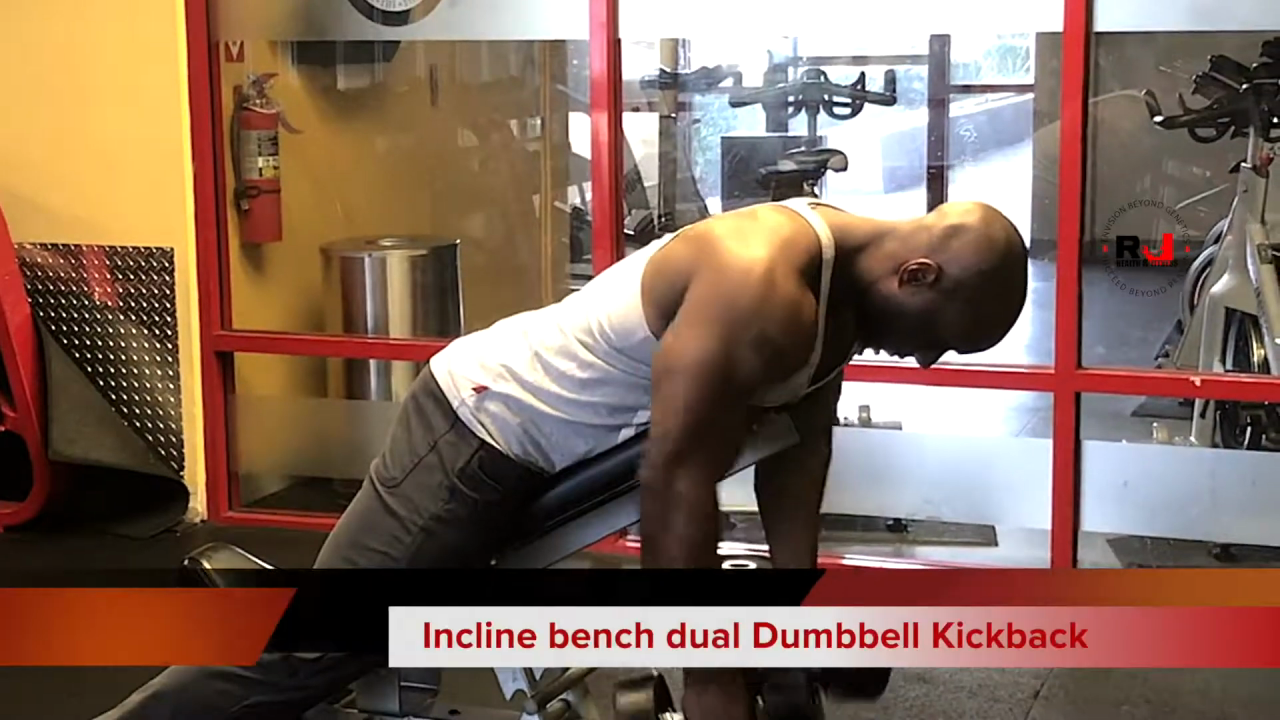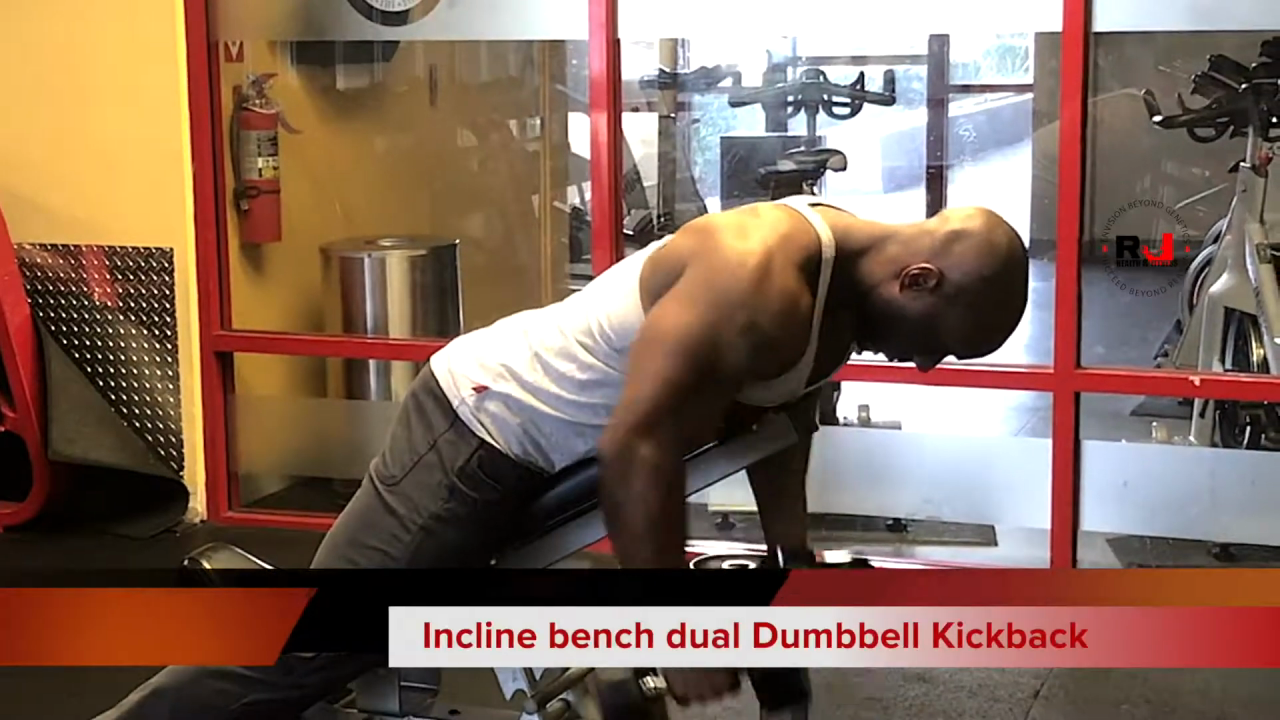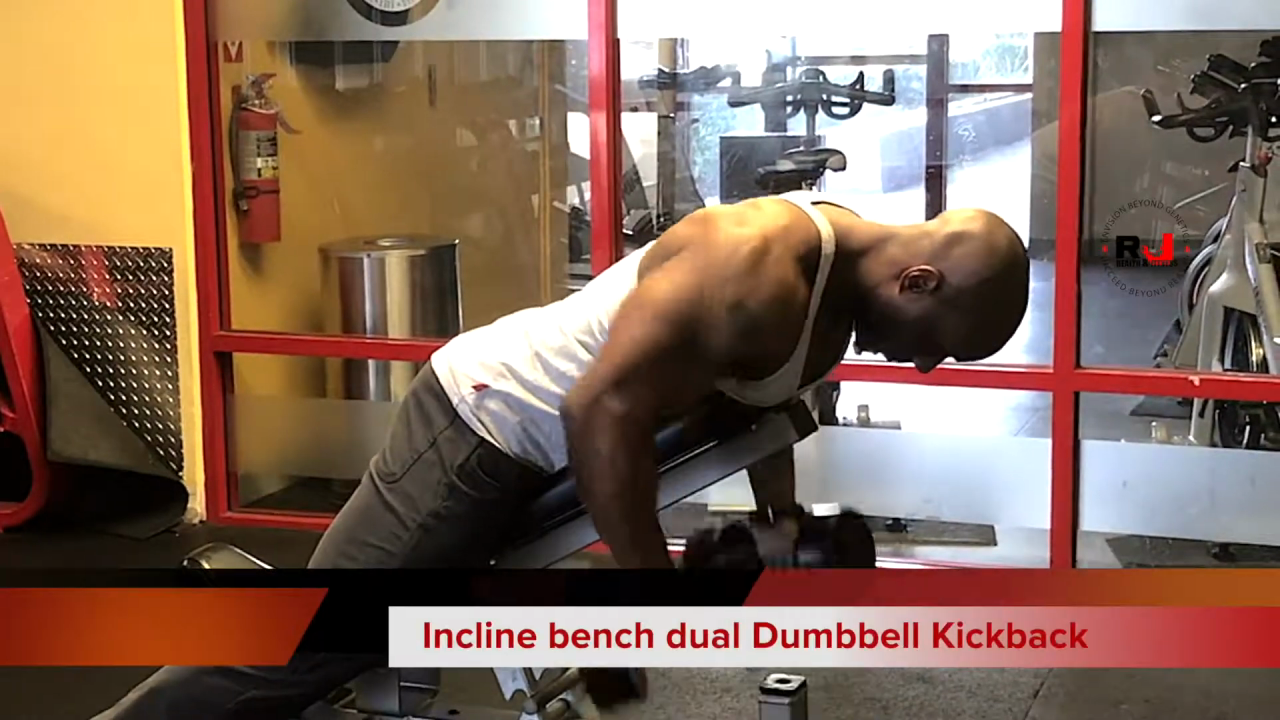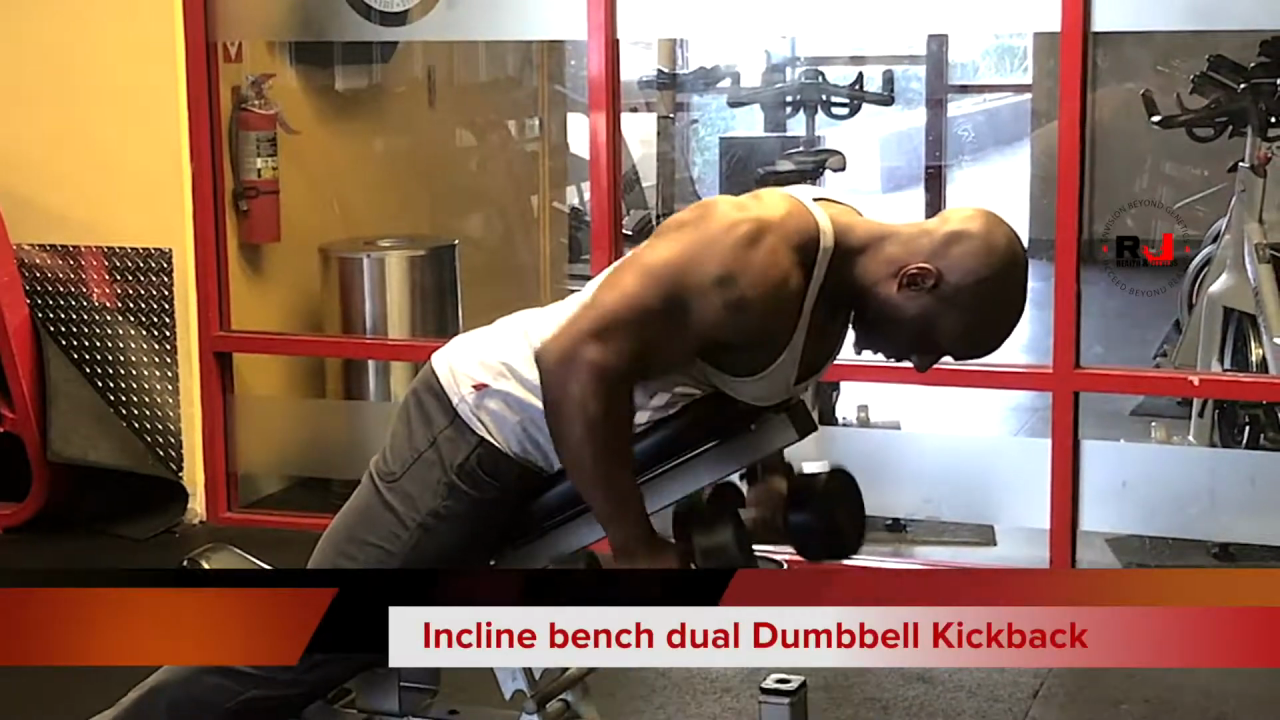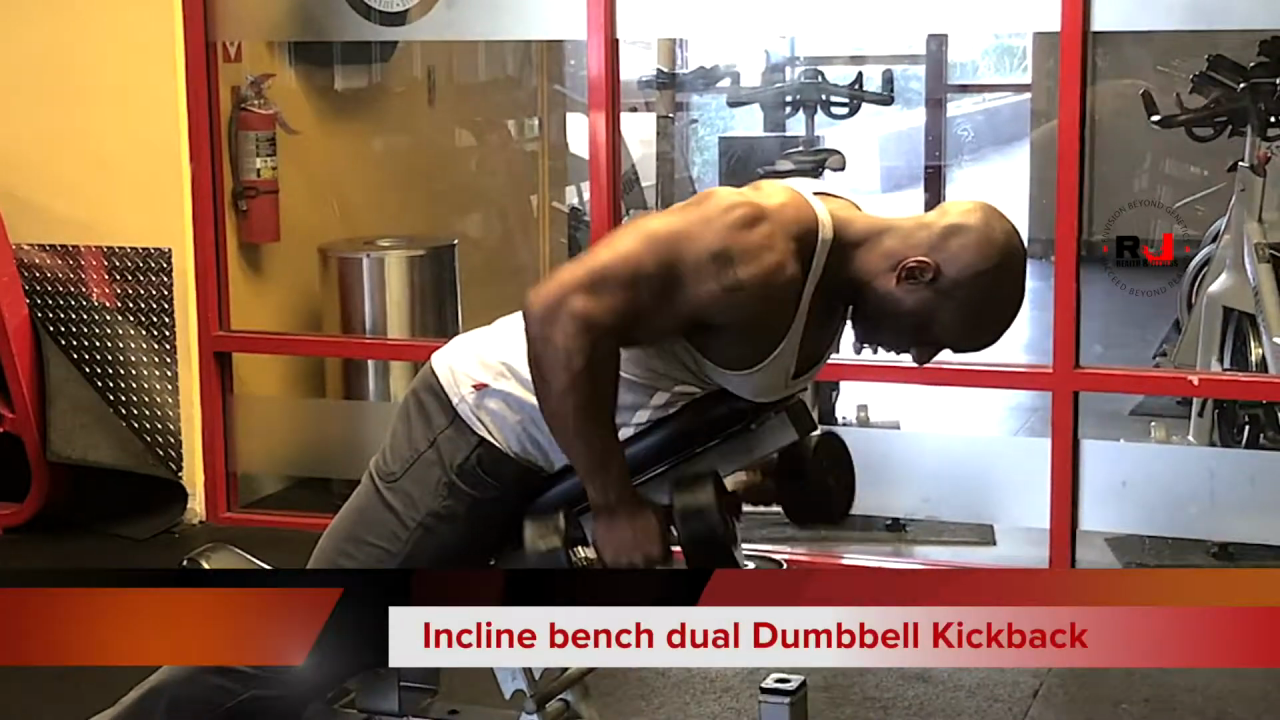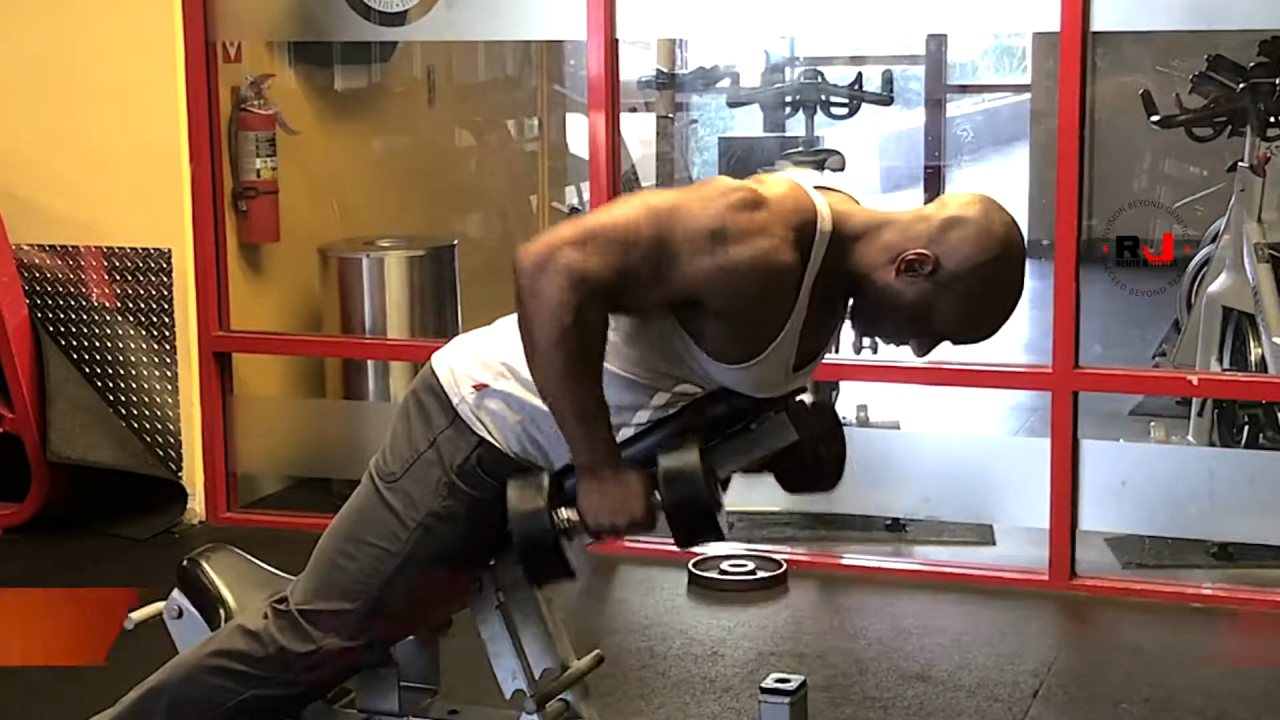
dt=0.1s
person 1, frame 1
left shoulder: (846, 285)
right shoulder: (763, 288)
left elbow: (799, 445)
right elbow: (677, 485)
left hip: (539, 440)
right hip: (485, 425)
right knee: (320, 641)
person 1, frame 2
left shoulder: (845, 277)
right shoulder: (765, 279)
left elbow: (777, 412)
right elbow: (632, 449)
left wrist: (791, 559)
left hip: (539, 439)
right hip: (485, 423)
right knee: (319, 640)
person 1, frame 3
left shoulder: (845, 276)
right shoulder: (760, 269)
left elbow: (762, 394)
right elbow: (601, 411)
left wrist: (780, 520)
left hip: (534, 444)
right hip: (486, 422)
right knee: (317, 639)
person 1, frame 4
left shoulder: (843, 261)
right shoulder: (763, 259)
right elbow: (578, 361)
right wrist: (632, 546)
left hip: (533, 446)
right hip: (488, 421)
person 1, frame 5
left shoulder: (841, 256)
right shoulder: (760, 248)
right elbow: (564, 316)
right wrist: (614, 508)
left hip: (532, 444)
right hip: (489, 421)
person 1, frame 6
left shoulder: (840, 247)
right shoulder: (762, 239)
right elbow: (554, 266)
right wrist: (598, 466)
left hip: (538, 438)
right hip: (490, 423)
right knee: (314, 635)
